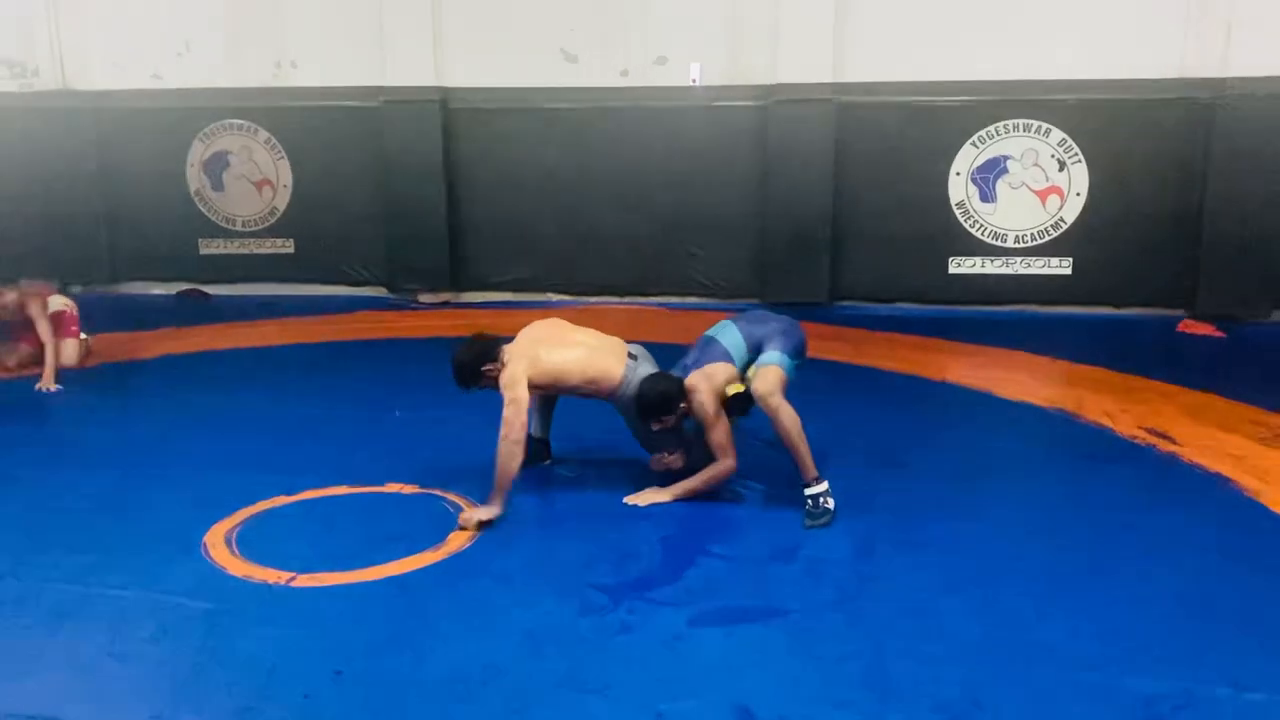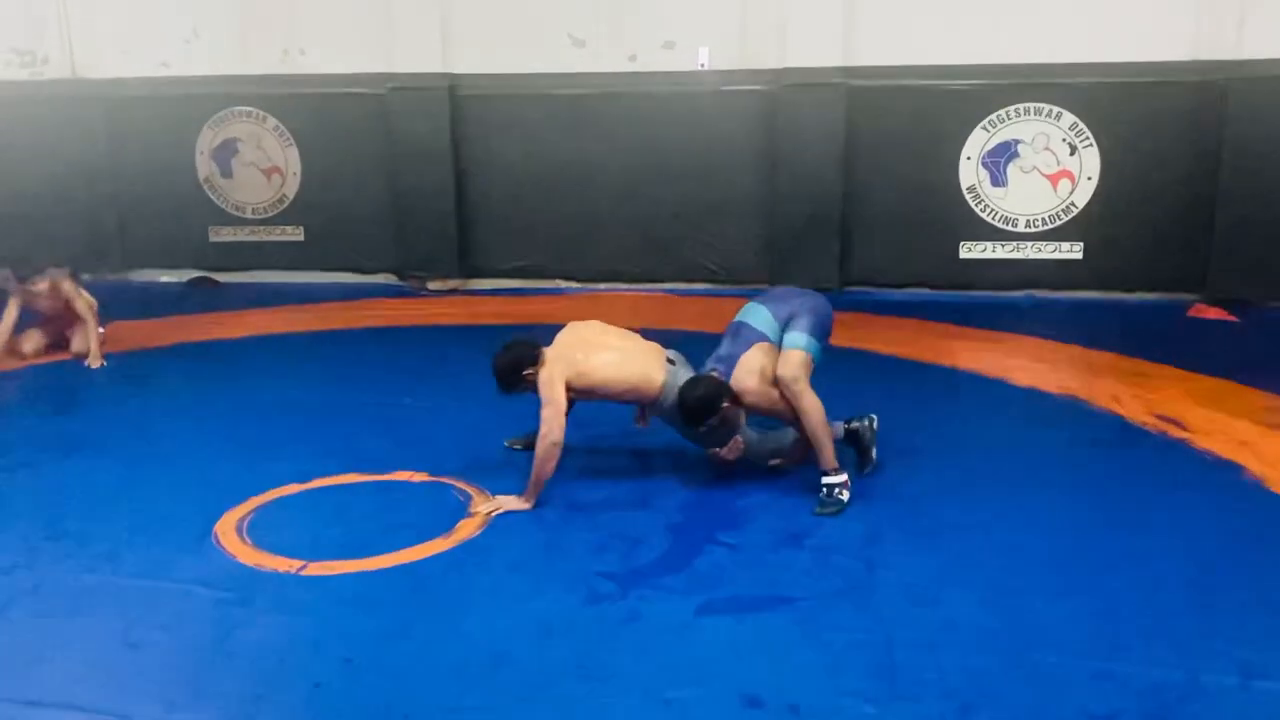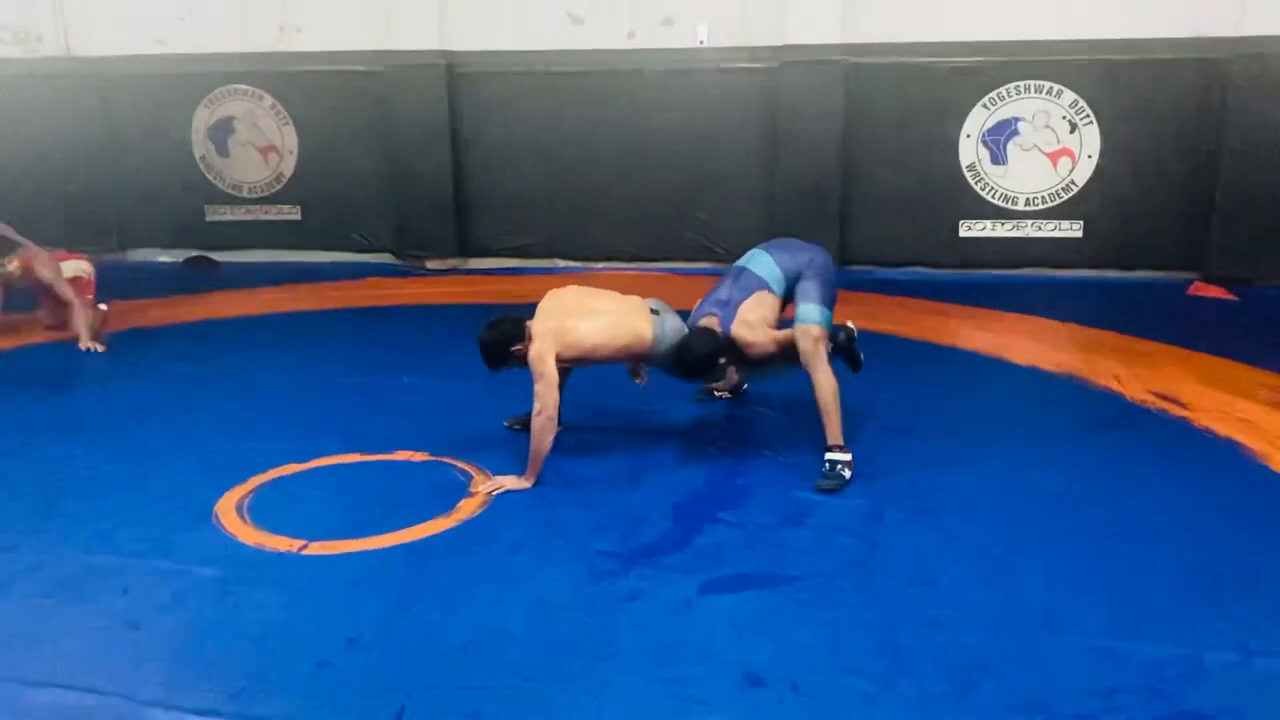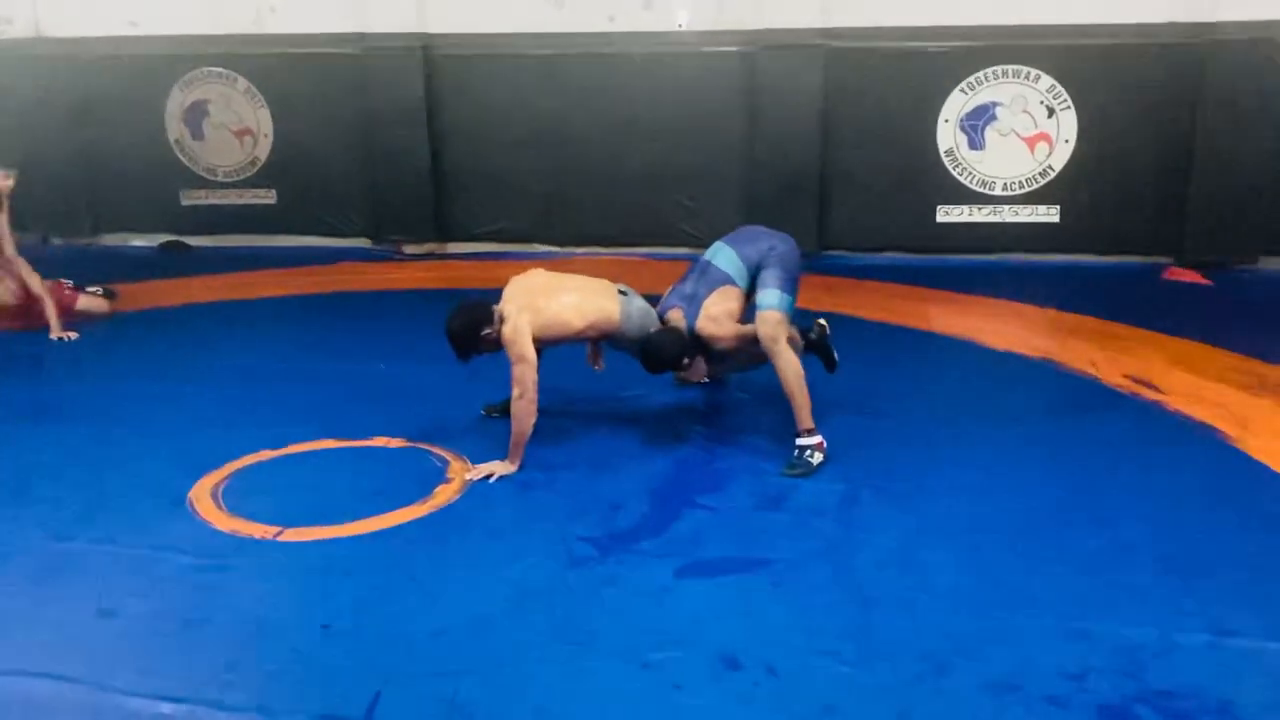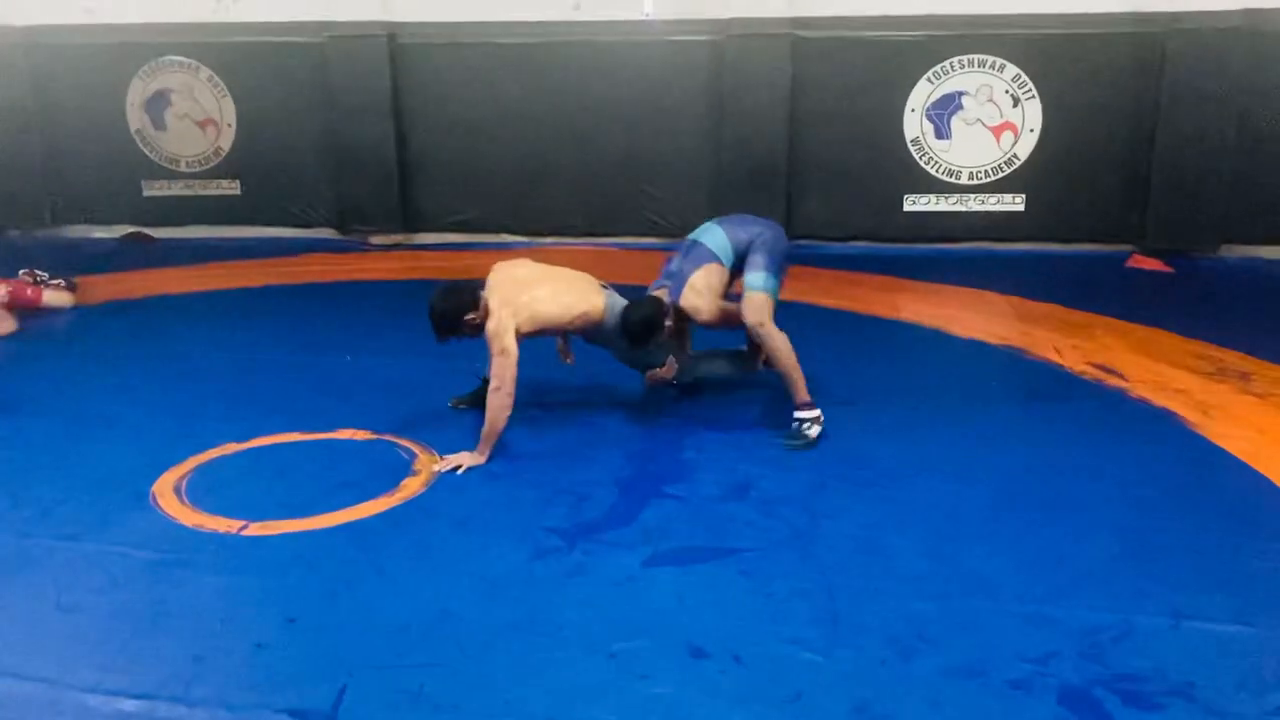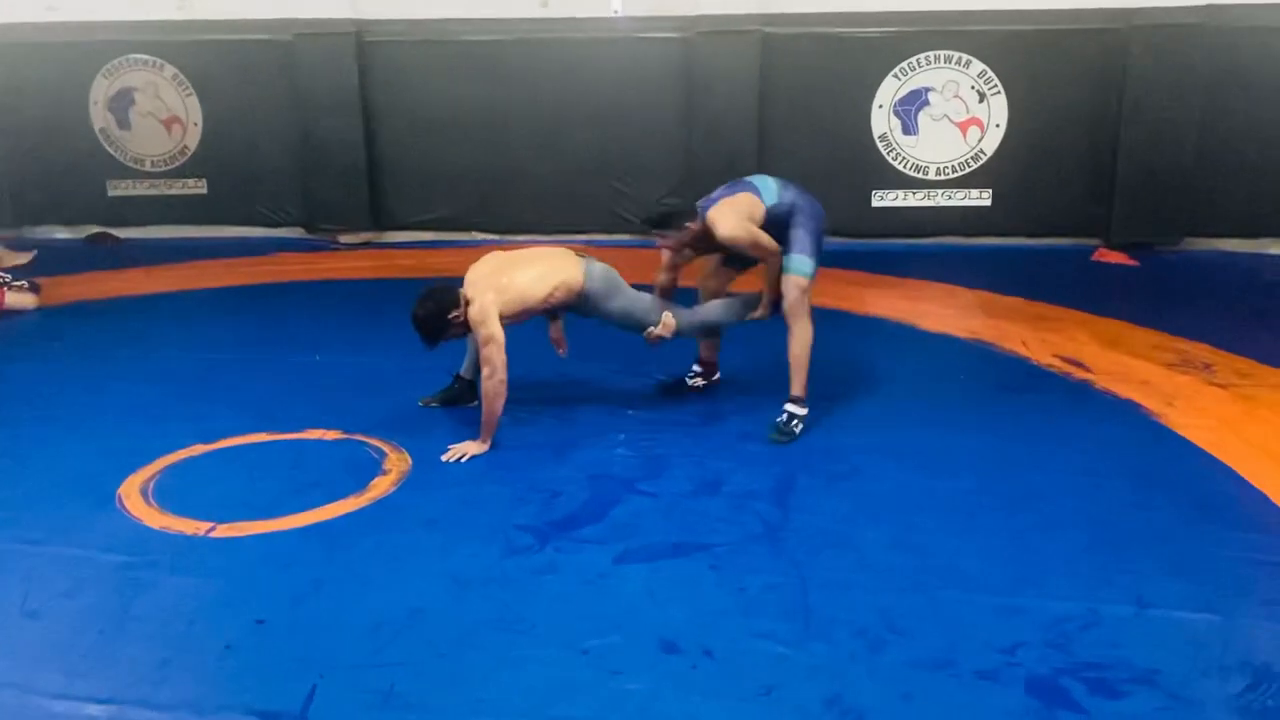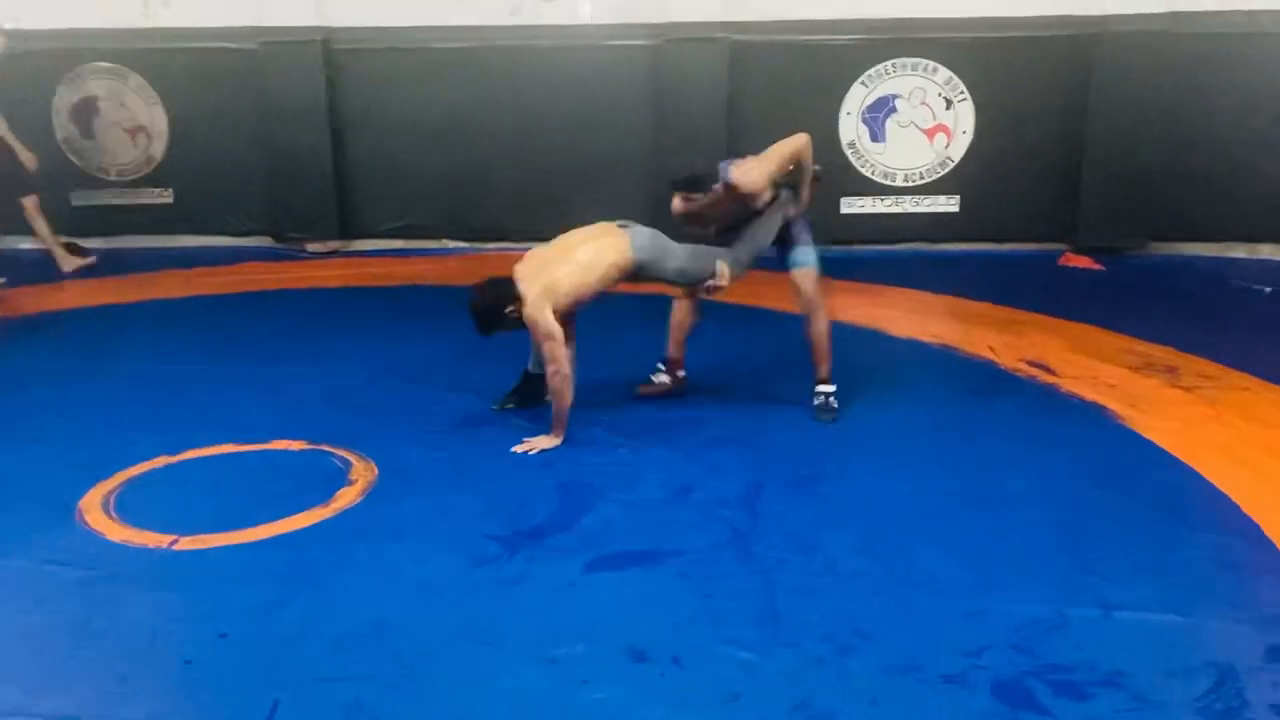
dt=0.7s
person 1, frame 1
left shoulder: (515, 371)
right shoulder: (533, 331)
left elbow: (512, 439)
left wrist: (494, 505)
left hip: (634, 385)
right hip: (633, 355)
left knee: (674, 456)
right ankle: (538, 448)
person 1, frame 2
left shoulder: (550, 375)
right shoulder: (574, 332)
left elbow: (552, 440)
left wrist: (528, 499)
left hip: (674, 396)
right hip: (668, 360)
left knee: (750, 447)
left ankle: (844, 431)
person 1, frame 3
left shoulder: (540, 349)
right shoulder: (554, 298)
left elbow: (544, 415)
left wrist: (527, 479)
left hip: (662, 337)
right hip: (652, 309)
person 1, frame 4
left shoulder: (514, 329)
right shoulder: (518, 284)
left elbow: (525, 397)
left wrist: (512, 462)
left hip: (628, 322)
right hip: (617, 294)
person 1, frame 5
left shoulder: (501, 322)
right shoulder: (501, 273)
left elbow: (502, 391)
left wrist: (481, 453)
left hip: (609, 318)
right hip: (599, 290)
person 1, frame 6
left shoulder: (479, 311)
right shoulder: (477, 271)
left elbow: (495, 377)
left wrist: (483, 441)
right wrist: (554, 320)
left hip: (590, 288)
right hip: (574, 262)
left knee: (683, 322)
left ankle: (764, 302)
right ankle: (463, 386)
person 1, frame 7
left shoulder: (533, 307)
right shoulder: (524, 270)
left elbow: (559, 372)
left wrist: (557, 432)
left hip: (638, 252)
right hip: (624, 234)
left knee: (728, 266)
left ankle: (781, 205)
person 2, frame 1
left shoulder: (701, 396)
right shoulder: (671, 388)
left elbow: (727, 463)
left wrist: (670, 493)
left hip: (779, 332)
right hip: (746, 326)
left knee: (765, 392)
left ankle: (816, 486)
person 2, frame 2
left shoulder: (750, 390)
right shoulder: (708, 382)
left elbow: (803, 419)
left hip: (807, 307)
right hip: (771, 304)
left knee: (790, 377)
left ankle: (835, 477)
person 2, frame 3
left shoulder: (751, 340)
right shoulder: (697, 323)
left elbow: (800, 339)
left hip: (809, 263)
right hip: (775, 256)
left knee: (811, 353)
left ankle: (838, 453)
person 2, frame 4
left shoulder: (716, 333)
right shoulder: (664, 312)
left elbow: (763, 334)
left hip: (775, 251)
right hip: (744, 241)
left knee: (770, 336)
left ankle: (810, 438)
person 2, frame 5
left shoulder: (701, 310)
right shoulder: (654, 299)
left elbow: (746, 315)
left hip: (761, 236)
right hip: (727, 232)
left knee: (757, 320)
left ankle: (807, 410)
person 2, frame 6
left shoulder: (726, 230)
right shoulder: (687, 237)
left elbow: (774, 254)
right elbow: (666, 276)
left wrist: (766, 300)
left hip: (798, 212)
right hip: (764, 219)
left knee: (794, 301)
right knee: (710, 284)
left ankle: (797, 404)
right ankle: (707, 368)
person 2, frame 7
right shoulder: (680, 207)
left elbow: (802, 141)
left wrist: (802, 191)
left knee: (808, 293)
right knee: (688, 288)
left ankle: (824, 385)
right ankle: (673, 369)
